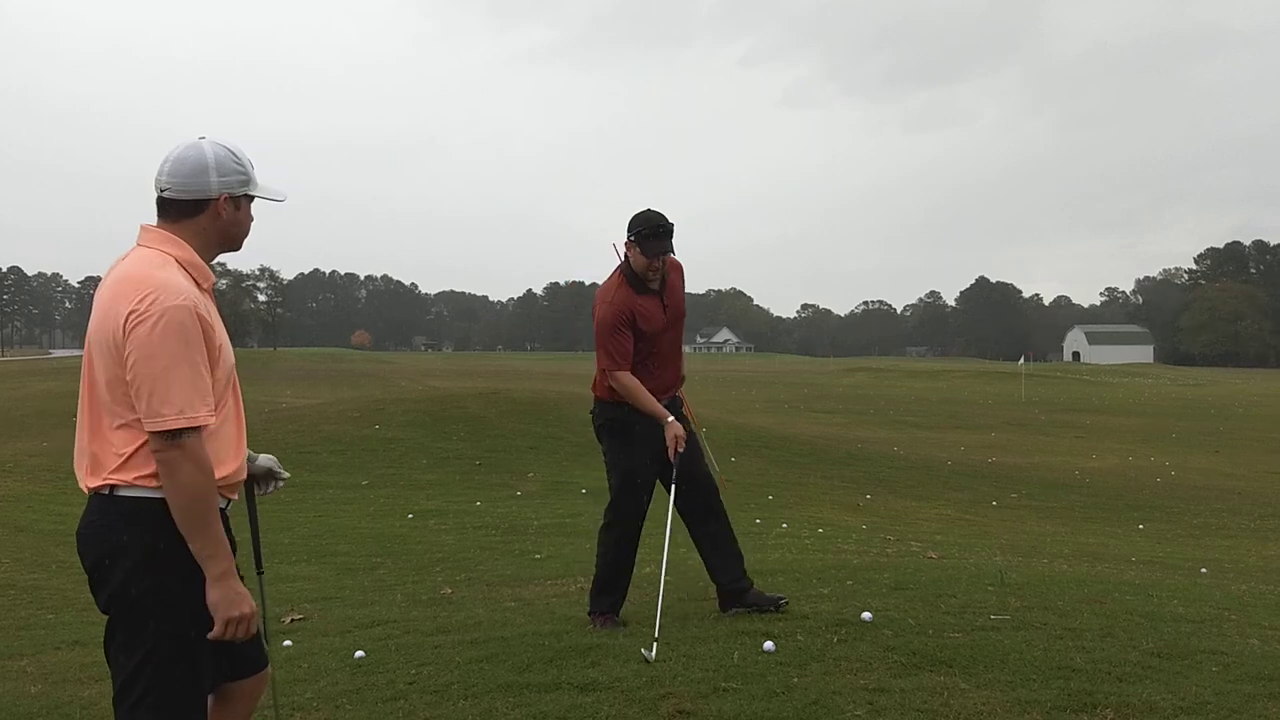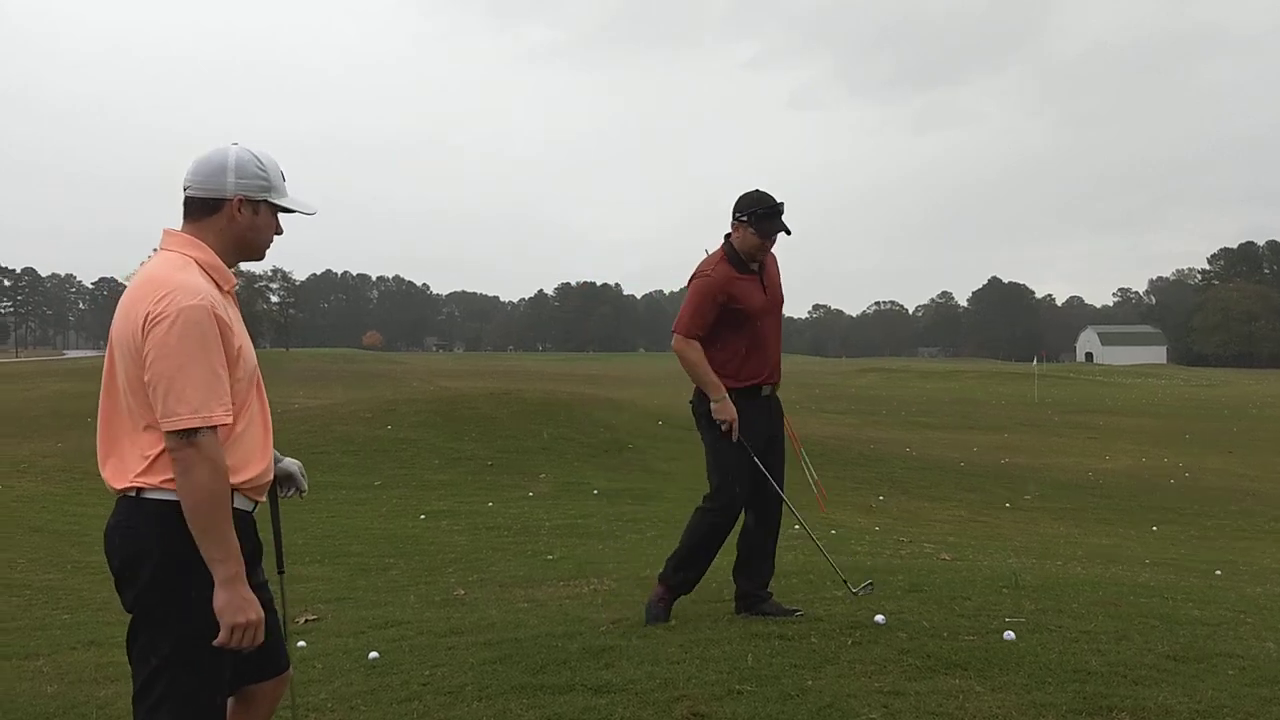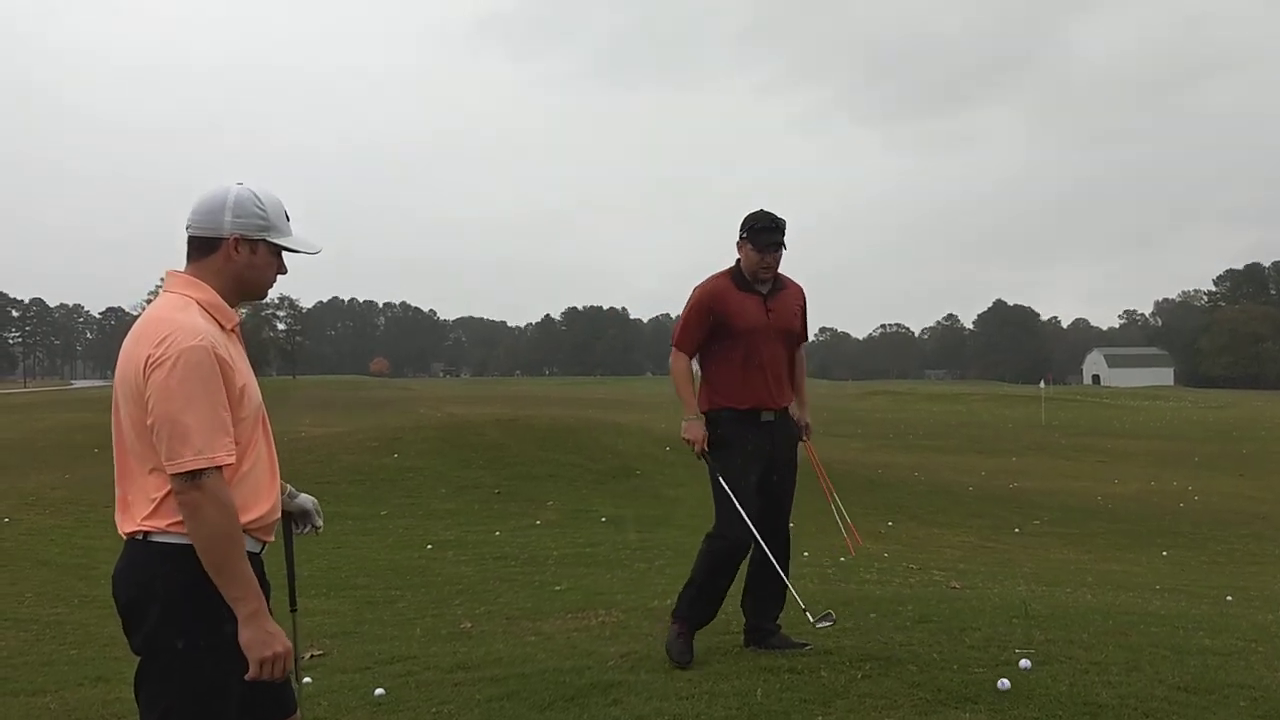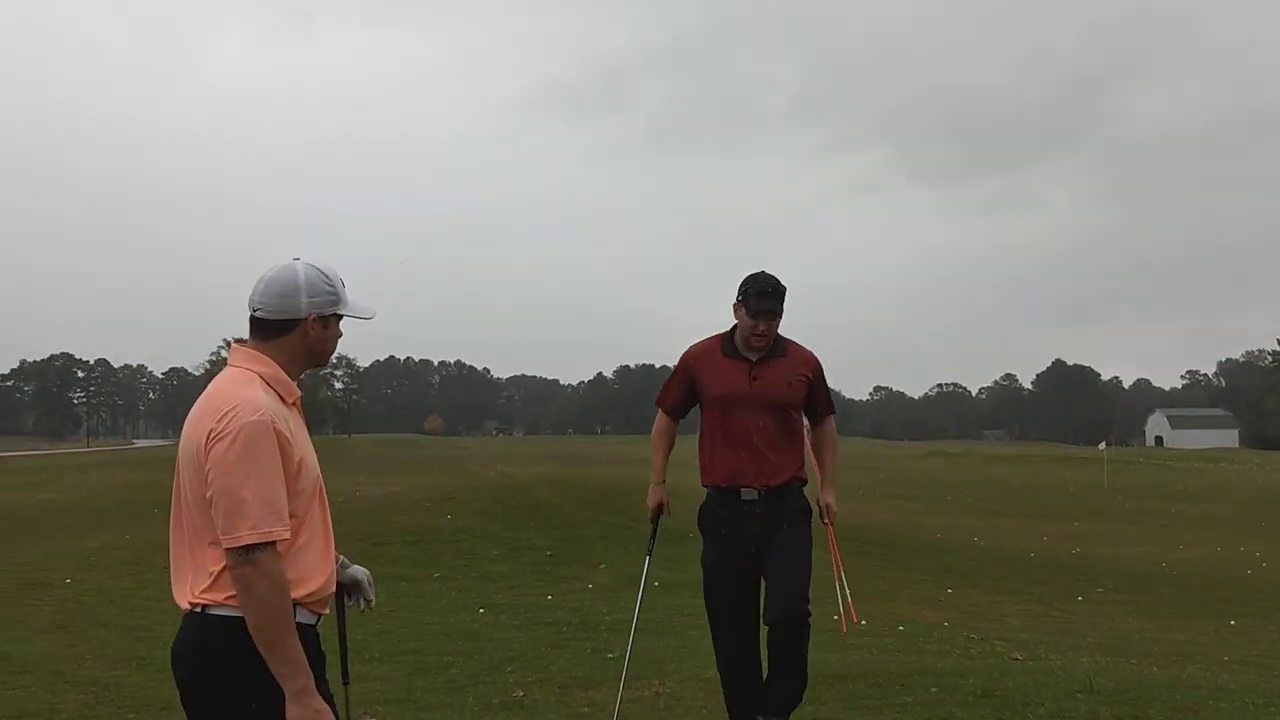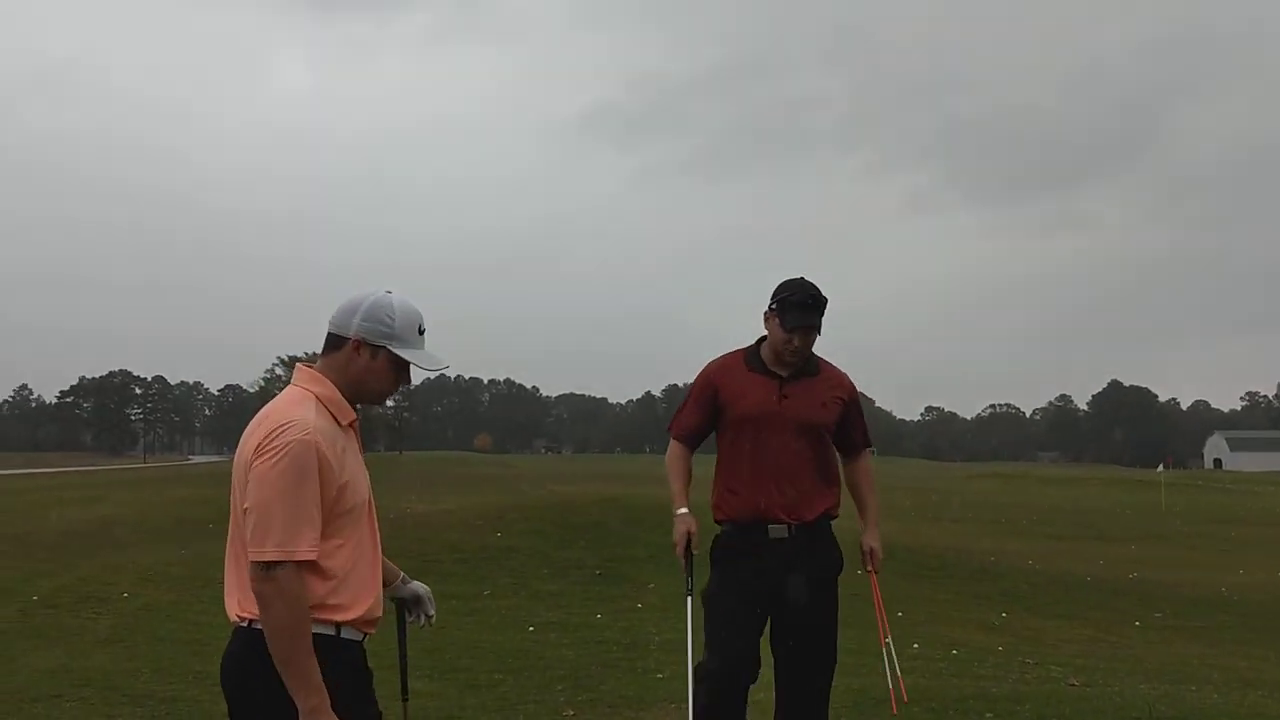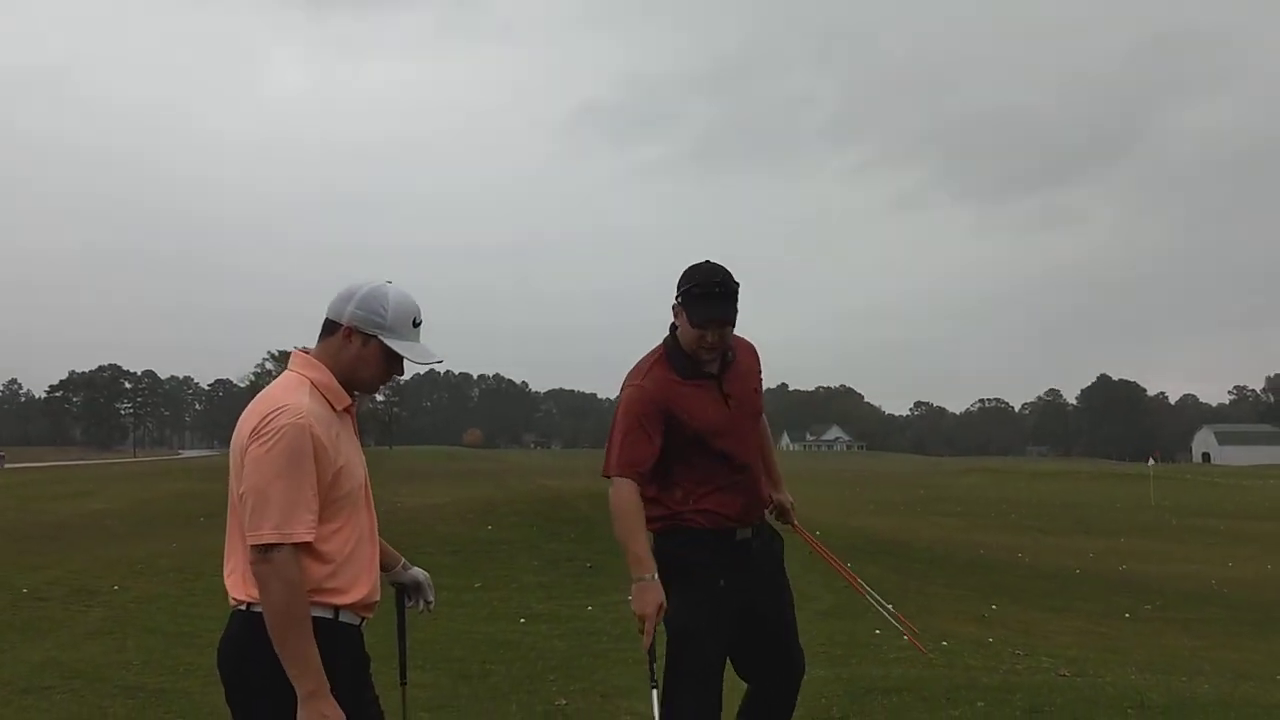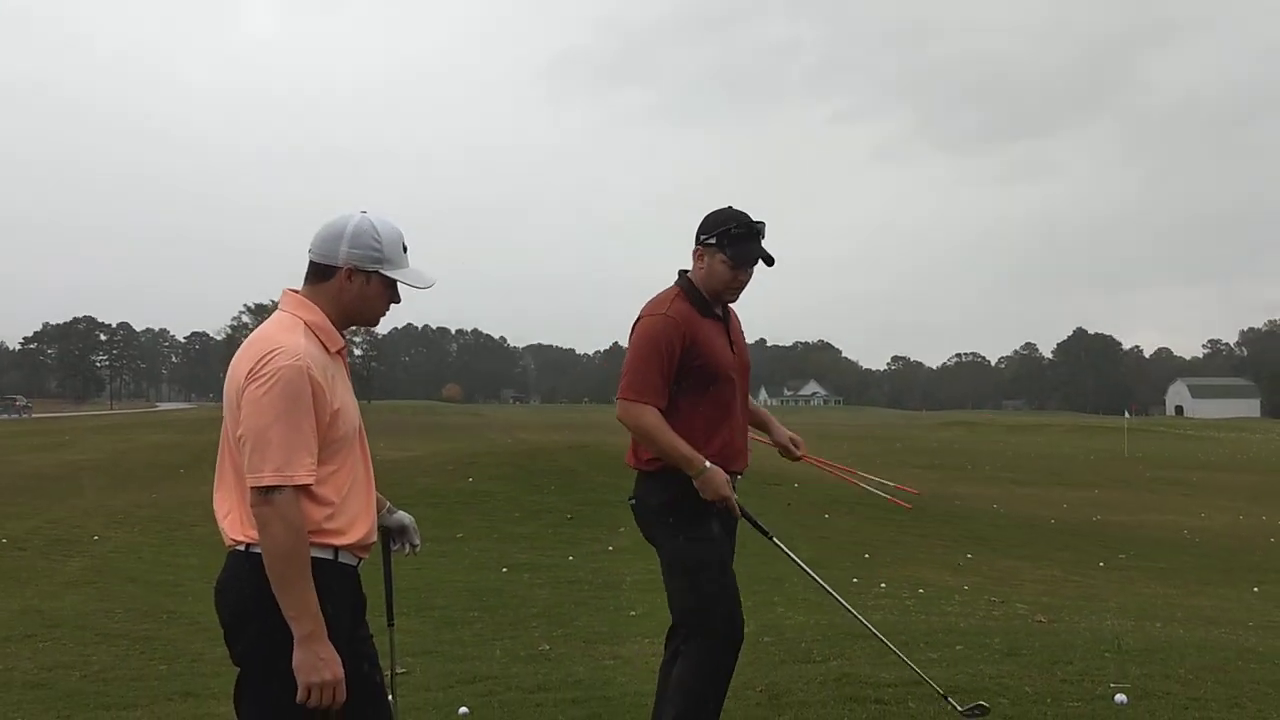
dt=0.7s
person 1, frame 1
left shoulder: (159, 275)
right shoulder: (168, 296)
right elbow: (175, 447)
left wrist: (238, 459)
right wrist: (221, 575)
left hip: (169, 523)
right hip: (153, 530)
person 1, frame 2
left shoulder: (192, 282)
right shoulder: (187, 296)
right elbow: (190, 447)
left wrist: (264, 458)
right wrist: (229, 580)
left hip: (203, 526)
right hip: (181, 535)
person 1, frame 3
left shoulder: (199, 325)
right shoulder: (187, 338)
right elbow: (197, 487)
left wrist: (277, 494)
right wrist: (253, 614)
left hip: (210, 567)
right hip: (189, 577)
person 1, frame 4
left shoulder: (263, 399)
right shoulder: (250, 413)
right elbow: (250, 562)
left wrist: (336, 565)
left hip: (271, 638)
right hip: (246, 649)
person 1, frame 5
left shoulder: (330, 422)
right shoulder: (298, 431)
right elbow: (274, 578)
left wrist: (395, 580)
left hip: (323, 654)
right hip: (292, 664)
person 1, frame 6
left shoulder: (331, 408)
right shoulder: (292, 417)
right elbow: (273, 559)
left wrist: (395, 565)
left hip: (330, 638)
right hip: (287, 647)
person 1, frame 7
left shoulder: (317, 346)
right shoulder: (286, 357)
right elbow: (273, 502)
left wrist: (382, 510)
right wrist: (308, 636)
left hip: (324, 580)
right hip: (285, 592)
person 2, frame 1
left shoulder: (673, 273)
right shoulder: (613, 302)
right elbow: (618, 375)
right wrist: (664, 420)
left hip: (668, 408)
right hip: (625, 417)
left knee: (703, 500)
right knee: (626, 513)
left ankle: (735, 589)
right ankle: (604, 607)
person 2, frame 2
left shoulder: (768, 264)
right shoulder: (712, 277)
right elbow: (684, 342)
right wrist: (720, 398)
left hip: (765, 400)
right hip: (727, 406)
left knee: (768, 500)
right knee: (725, 501)
left ankle: (752, 594)
right ankle: (670, 586)
person 2, frame 3
left shoulder: (793, 294)
right shoulder: (712, 293)
right elbow: (679, 355)
left wrist: (800, 405)
right wrist: (692, 416)
left hip: (779, 426)
right hip: (732, 428)
left knee: (775, 533)
right knee: (733, 532)
left ankle: (762, 626)
right ankle: (685, 620)
person 2, frame 4
left shoulder: (804, 363)
right shoulder: (699, 359)
left elbow: (822, 422)
right elbow: (667, 417)
left wrist: (827, 486)
right wrist: (657, 481)
left hip: (784, 507)
right hip: (724, 509)
left knee: (788, 614)
right knee: (731, 626)
person 2, frame 5
left shoulder: (837, 385)
right shoulder: (721, 375)
left elbow: (856, 455)
right elbow: (680, 444)
left wrist: (871, 526)
right wrist: (682, 510)
left hip: (812, 548)
right hip: (742, 545)
left knee: (807, 677)
right knee: (724, 672)
person 2, frame 6
left shoulder: (746, 357)
right shoulder: (650, 386)
right elbow: (624, 482)
left wrist: (776, 486)
right wrist: (644, 576)
left hip: (756, 541)
right hip: (693, 555)
left knee: (783, 670)
person 2, frame 7
left shoulder: (725, 316)
right shoulder: (666, 318)
right elbow: (633, 409)
left wrist: (774, 428)
right wrist: (700, 469)
left hip: (716, 496)
right hip: (677, 497)
left knee: (705, 631)
right knee: (711, 629)
